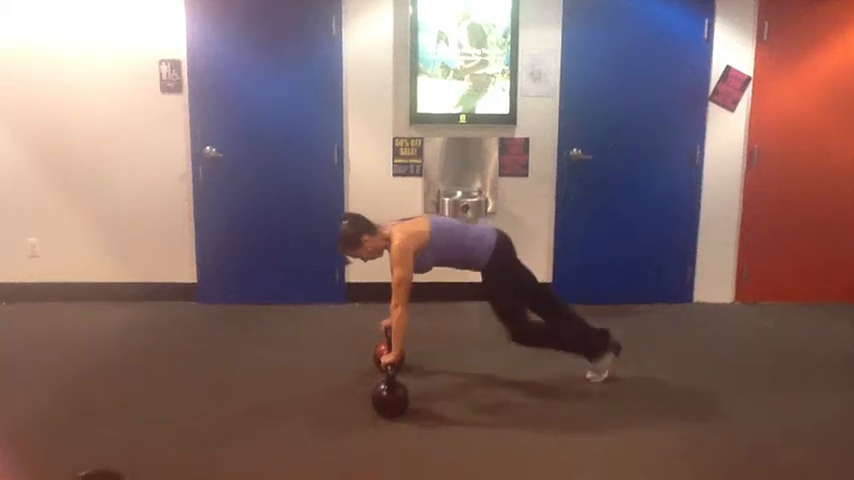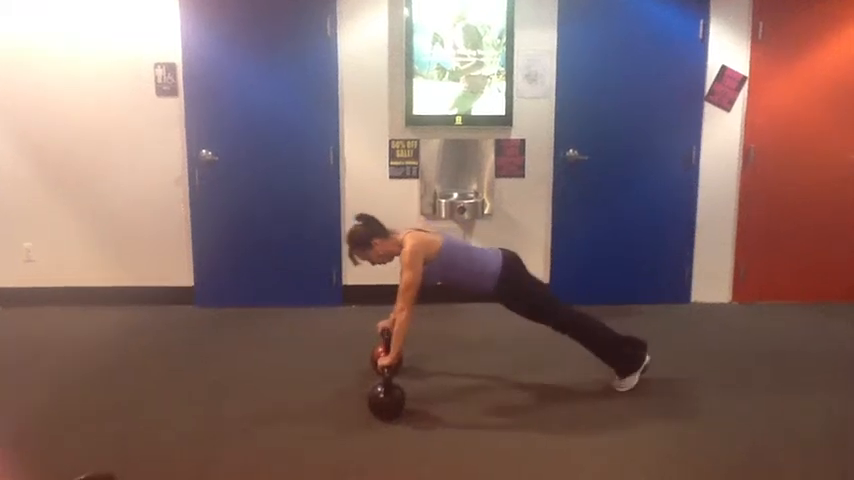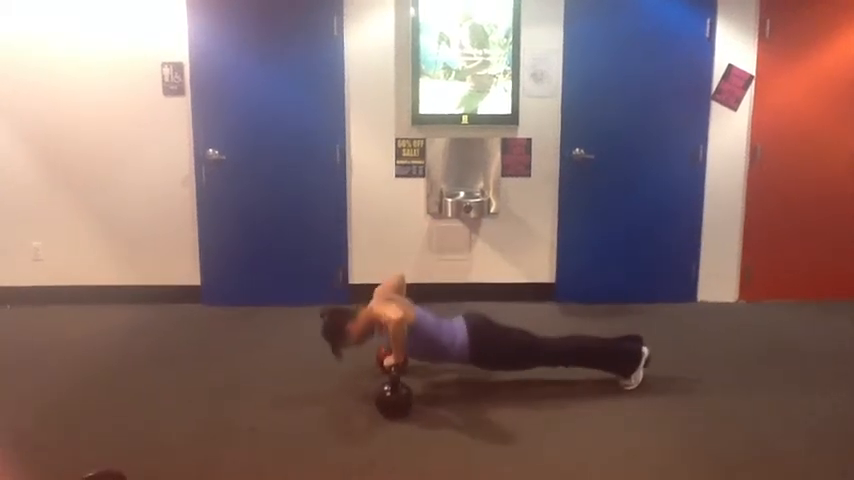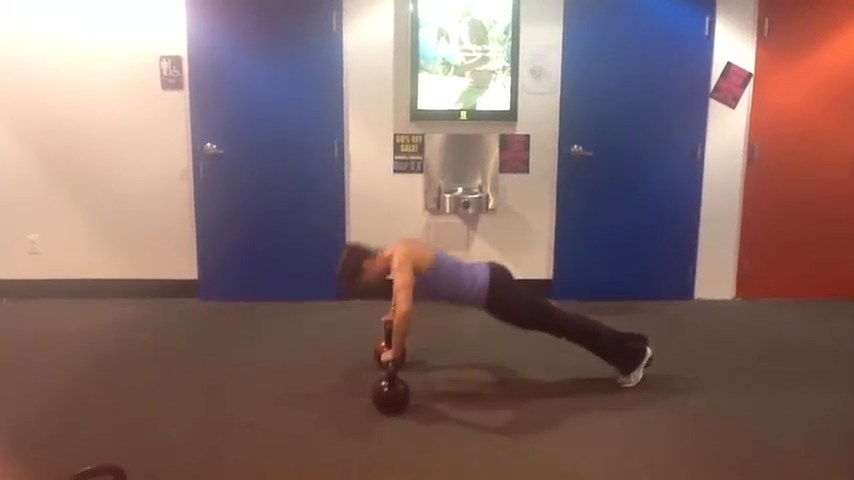
dt=0.7s
person 1, frame 1
left shoulder: (401, 243)
right shoulder: (394, 233)
left elbow: (400, 303)
left wrist: (395, 353)
right wrist: (395, 319)
left hip: (493, 254)
right hip: (492, 247)
left knee: (519, 330)
right knee: (546, 303)
left ankle: (600, 346)
right ankle: (601, 348)
person 1, frame 2
left shoulder: (411, 249)
right shoulder: (406, 241)
left elbow: (406, 307)
right elbow: (406, 293)
left wrist: (392, 356)
right wrist: (391, 320)
left hip: (502, 277)
right hip: (500, 268)
left knee: (559, 318)
right knee: (559, 314)
left ankle: (630, 362)
right ankle: (631, 350)
person 1, frame 3
left shoulder: (375, 313)
right shoulder: (380, 299)
left elbow: (396, 317)
right elbow: (399, 277)
left wrist: (397, 355)
left hip: (475, 344)
right hip: (470, 330)
left knee: (547, 351)
right knee: (547, 347)
left ankle: (630, 356)
right ankle: (627, 348)
person 1, frame 4
left shoulder: (399, 259)
right shoulder: (397, 252)
left elbow: (405, 309)
right elbow: (408, 294)
left wrist: (395, 351)
right wrist: (395, 314)
left hip: (492, 291)
right hip: (490, 279)
left knee: (558, 323)
right knee: (557, 320)
left ankle: (633, 354)
right ankle: (630, 346)
